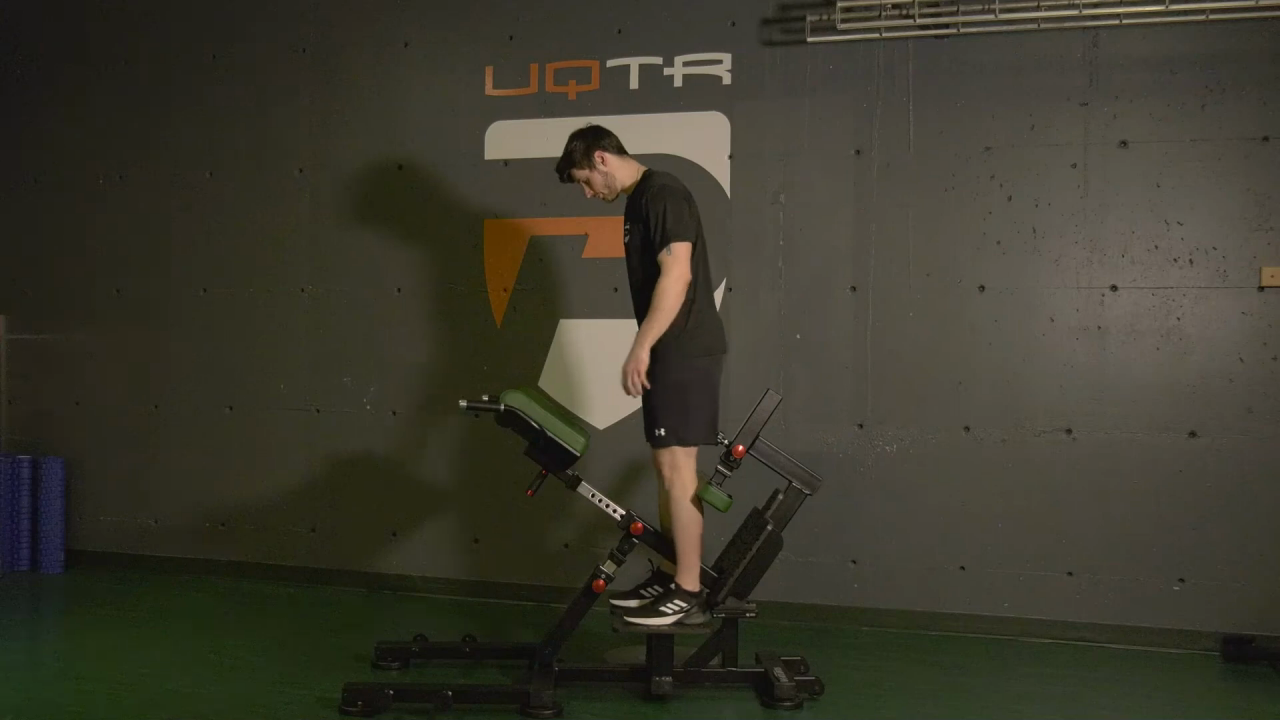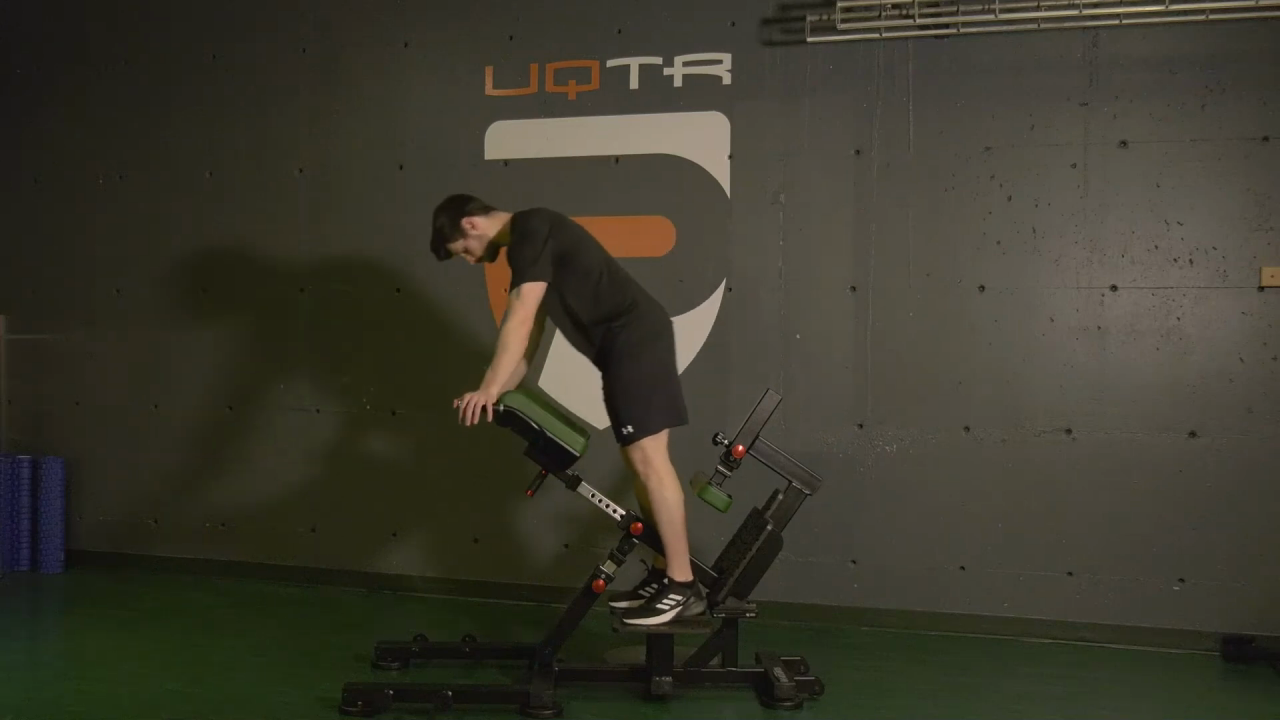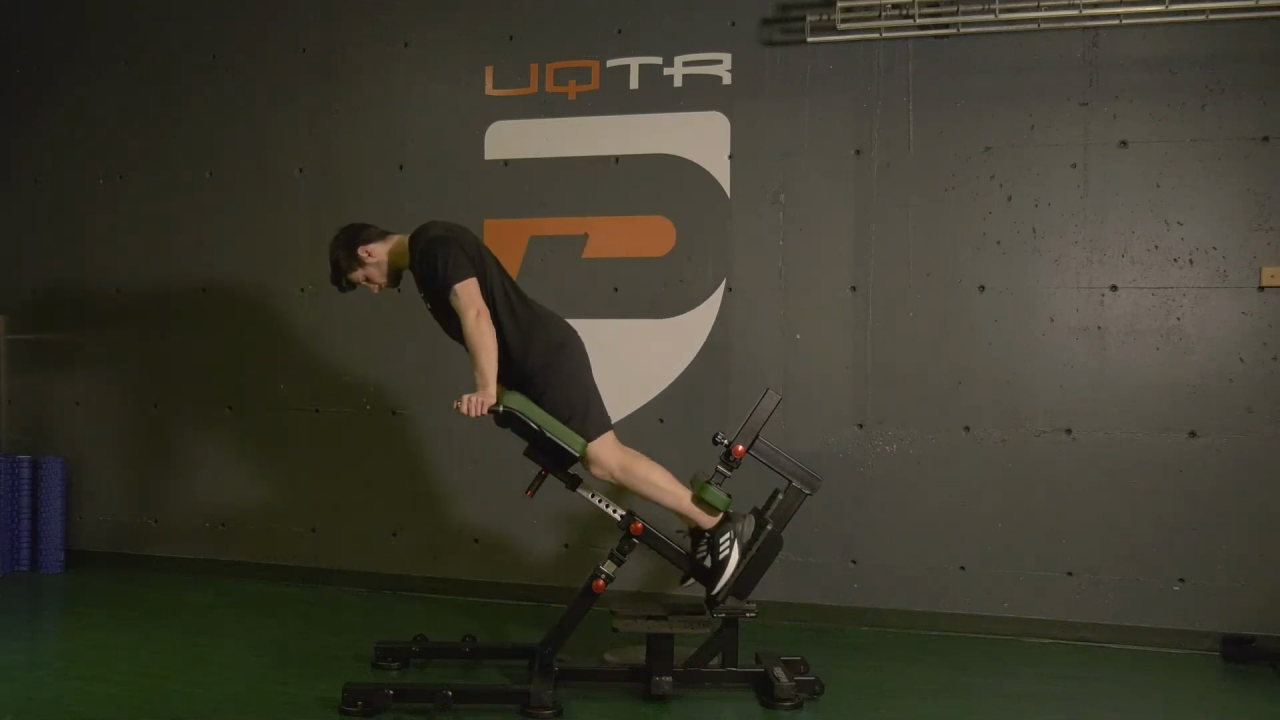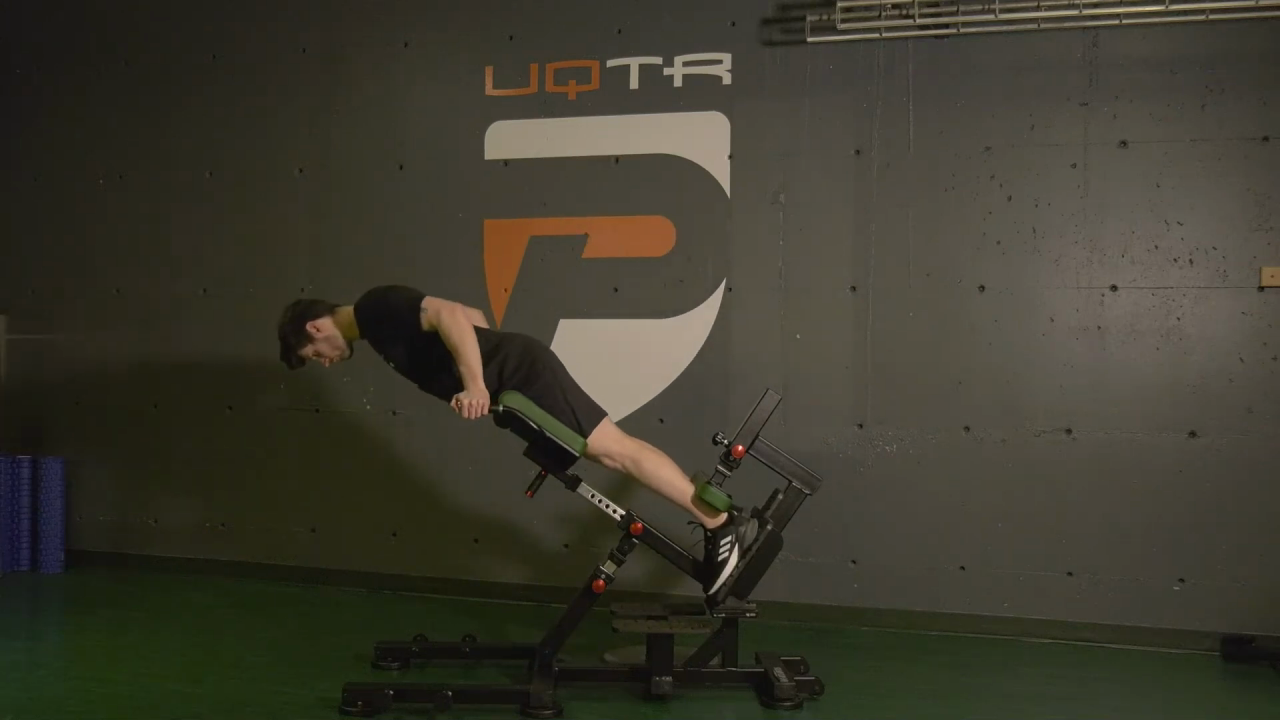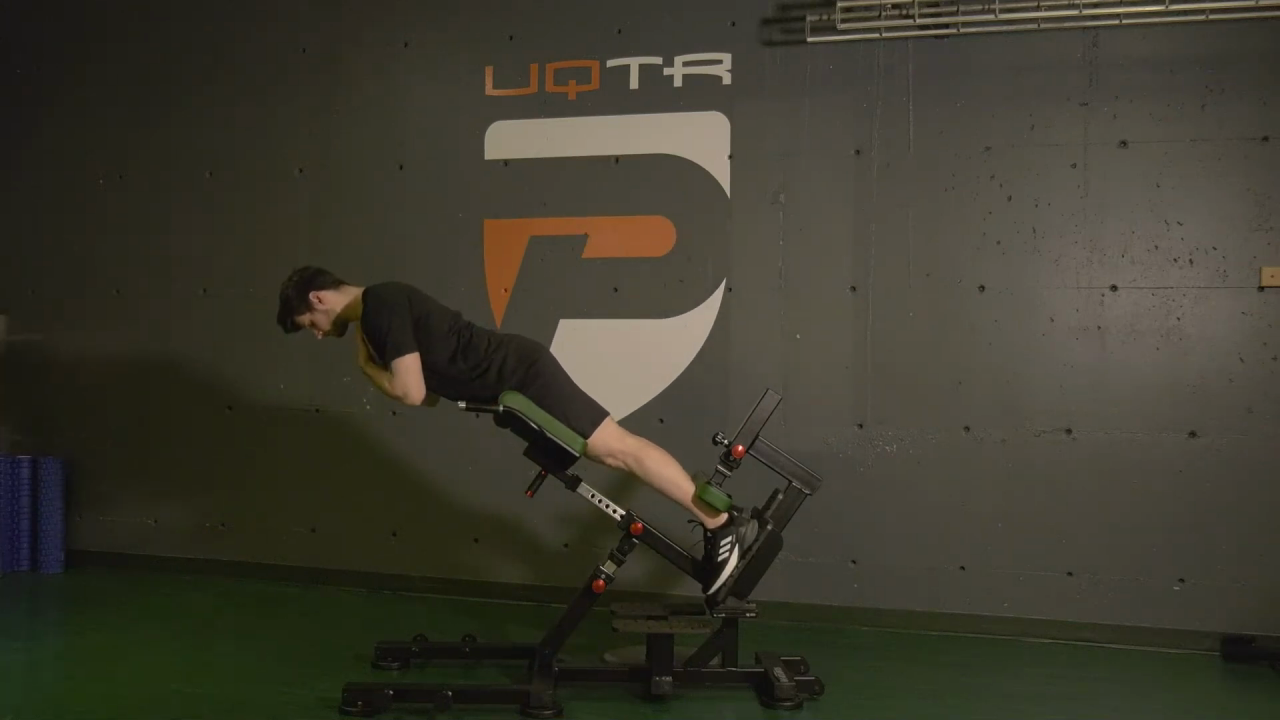
dt=1s
person 1, frame 1
left shoulder: (662, 193)
right shoulder: (639, 200)
left elbow: (676, 274)
left wrist: (641, 347)
right wrist: (648, 348)
left hip: (685, 349)
right hip: (670, 350)
left knee: (674, 464)
right knee: (668, 463)
left ankle: (689, 594)
right ankle: (670, 577)
person 1, frame 2
left shoulder: (530, 231)
right shoulder: (528, 241)
left elbow: (519, 320)
right elbow: (530, 332)
left wrist: (488, 390)
right wrist: (501, 392)
left hip: (636, 339)
right hip: (627, 344)
left knee: (647, 459)
right knee: (642, 461)
left ankle: (682, 586)
right ankle: (664, 575)
person 1, frame 3
left shoulder: (434, 244)
right shoulder: (426, 256)
left elbow: (475, 314)
left wrist: (486, 389)
right wrist: (492, 388)
left hip: (546, 356)
right hip: (536, 360)
left knee: (604, 461)
right knee: (605, 457)
left ankle: (719, 523)
right ankle: (702, 528)
person 1, frame 4
left shoulder: (376, 307)
right shoulder: (377, 323)
left elbow: (449, 315)
right elbow: (473, 313)
left wrist: (476, 385)
left hip: (522, 371)
right hip: (512, 379)
left knee: (613, 448)
right knee: (609, 451)
left ankle: (722, 523)
right ankle: (715, 522)
person 1, frame 5
left shoulder: (381, 305)
right shoulder: (378, 312)
left elbow: (411, 392)
right elbow: (428, 393)
left wrist: (368, 368)
right wrist: (375, 364)
left hip: (519, 373)
right hip: (512, 380)
left knee: (616, 446)
right knee: (612, 449)
left ankle: (721, 523)
right ankle: (713, 518)
